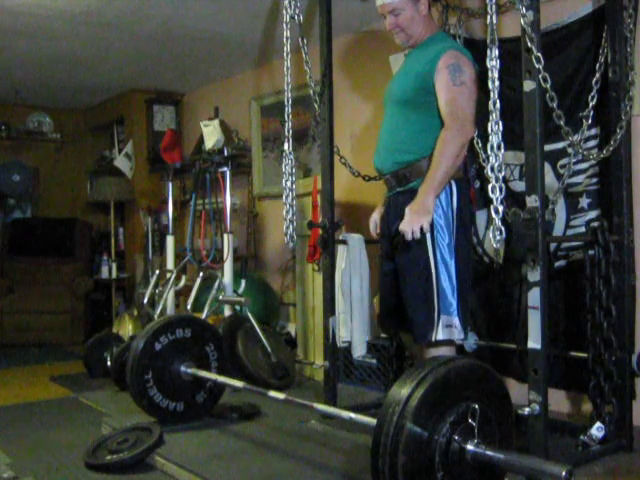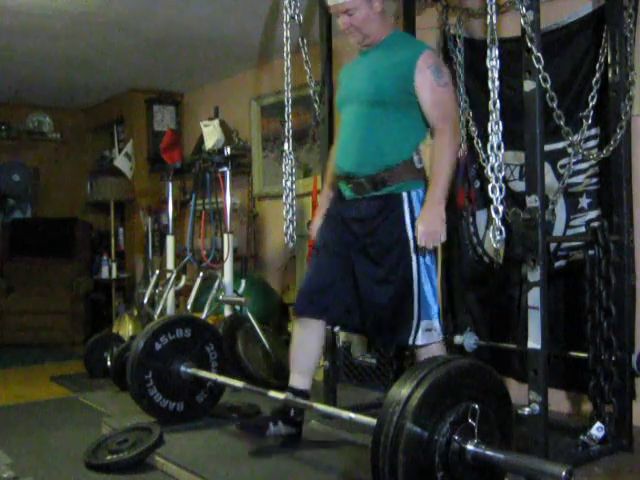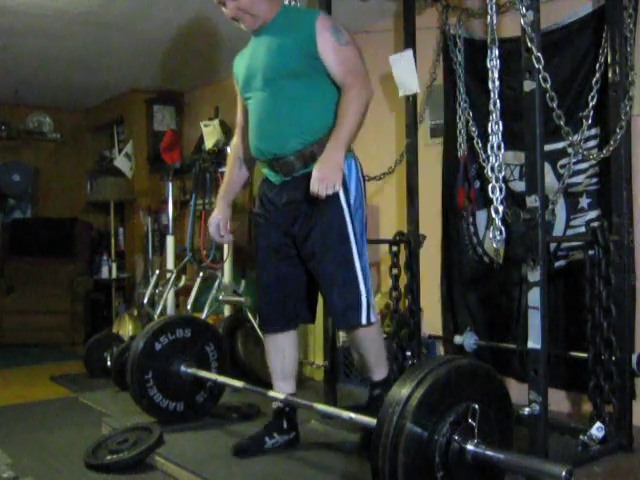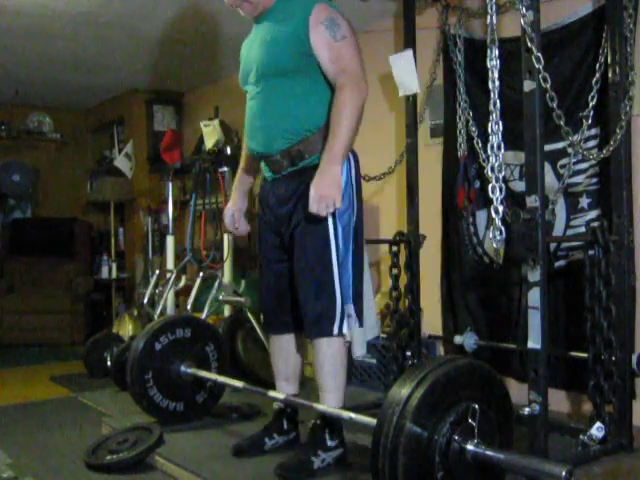
dt=0.7s
person 1, frame 1
left shoulder: (449, 59)
right shoulder: (411, 61)
left elbow: (459, 130)
left wrist: (423, 200)
left hip: (431, 198)
right hip: (400, 198)
left knee: (434, 316)
right knee: (398, 314)
person 1, frame 2
left shoulder: (418, 58)
right shoulder: (351, 70)
left elbow: (446, 132)
left wrist: (433, 206)
right wrist: (324, 204)
left hip: (396, 202)
right hip: (347, 203)
left knee: (415, 317)
right knee: (312, 304)
right ankle: (290, 412)
person 1, frame 3
right shoulder: (244, 59)
left elbow: (357, 86)
left wrist: (333, 154)
right wrist: (224, 201)
left hip: (325, 180)
right hip: (273, 189)
left knee: (349, 296)
right knee: (274, 309)
left ankle: (383, 393)
right ankle: (284, 419)
person 1, frame 4
right shoulder: (253, 40)
left elbow: (351, 86)
left wrist: (330, 169)
right wrist: (239, 190)
left hip: (318, 176)
right hip: (275, 183)
left knee: (322, 306)
right knee: (276, 308)
left ankle: (329, 435)
right ankle: (285, 419)
